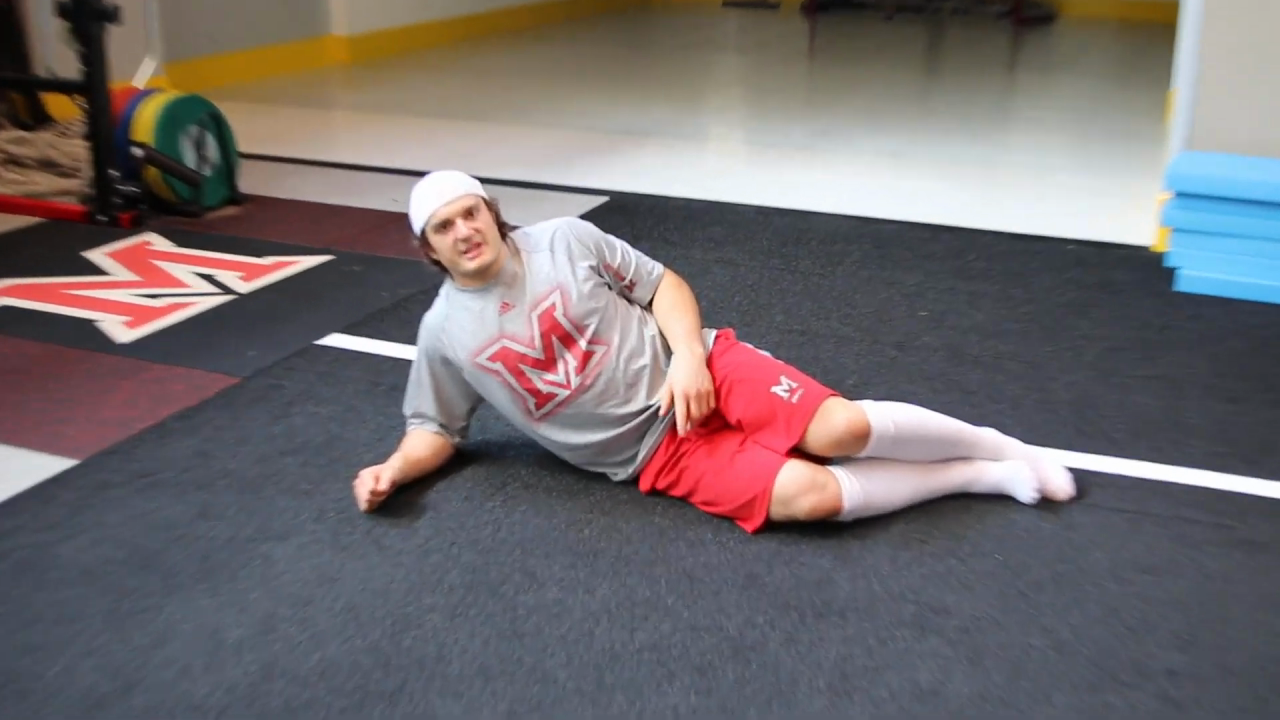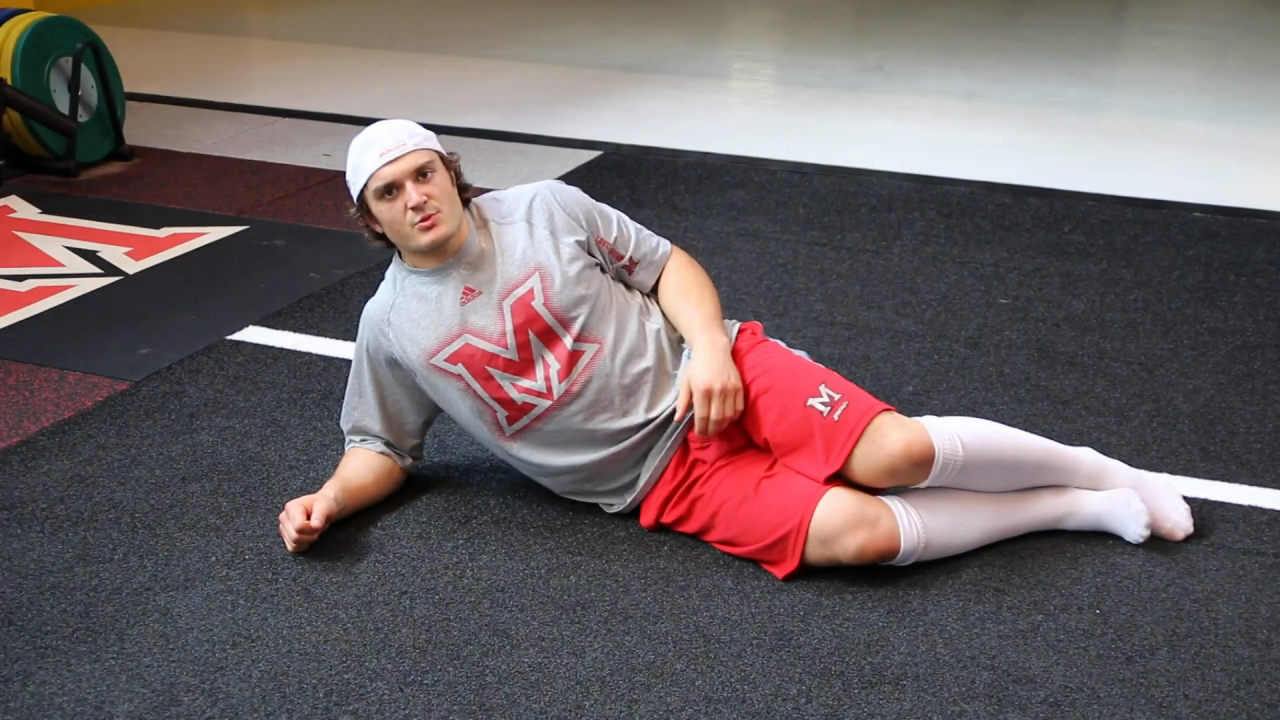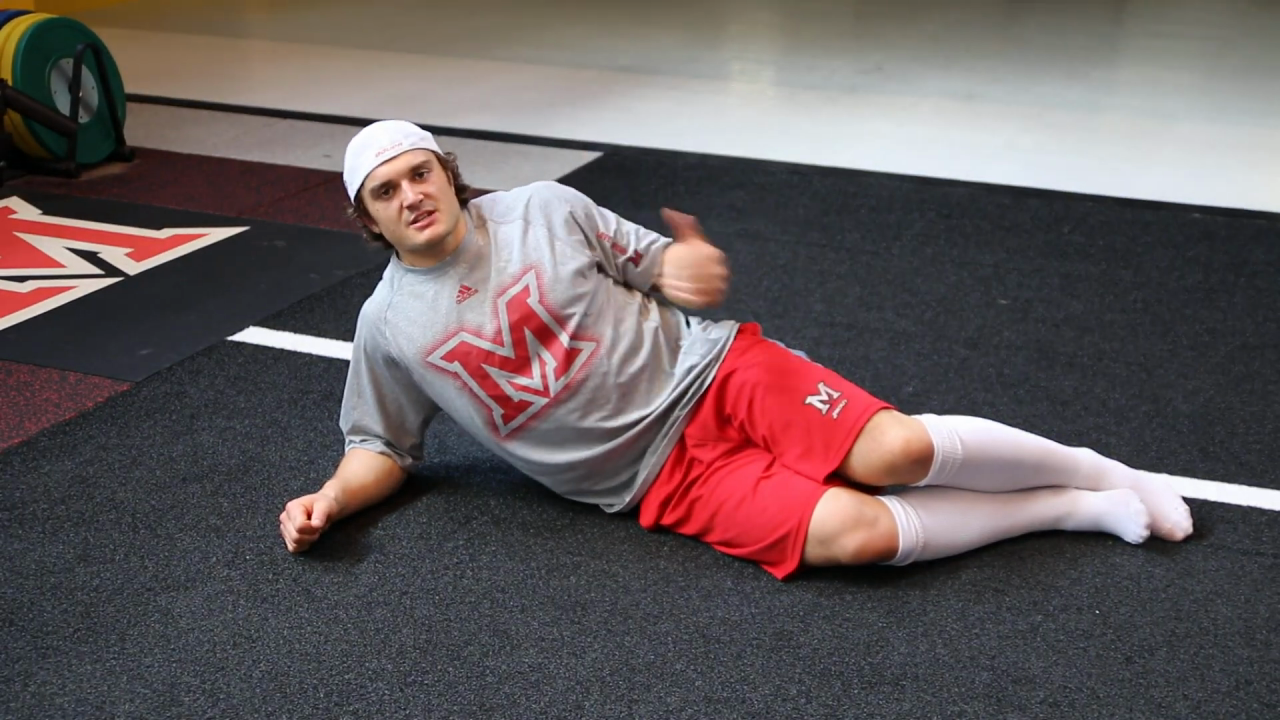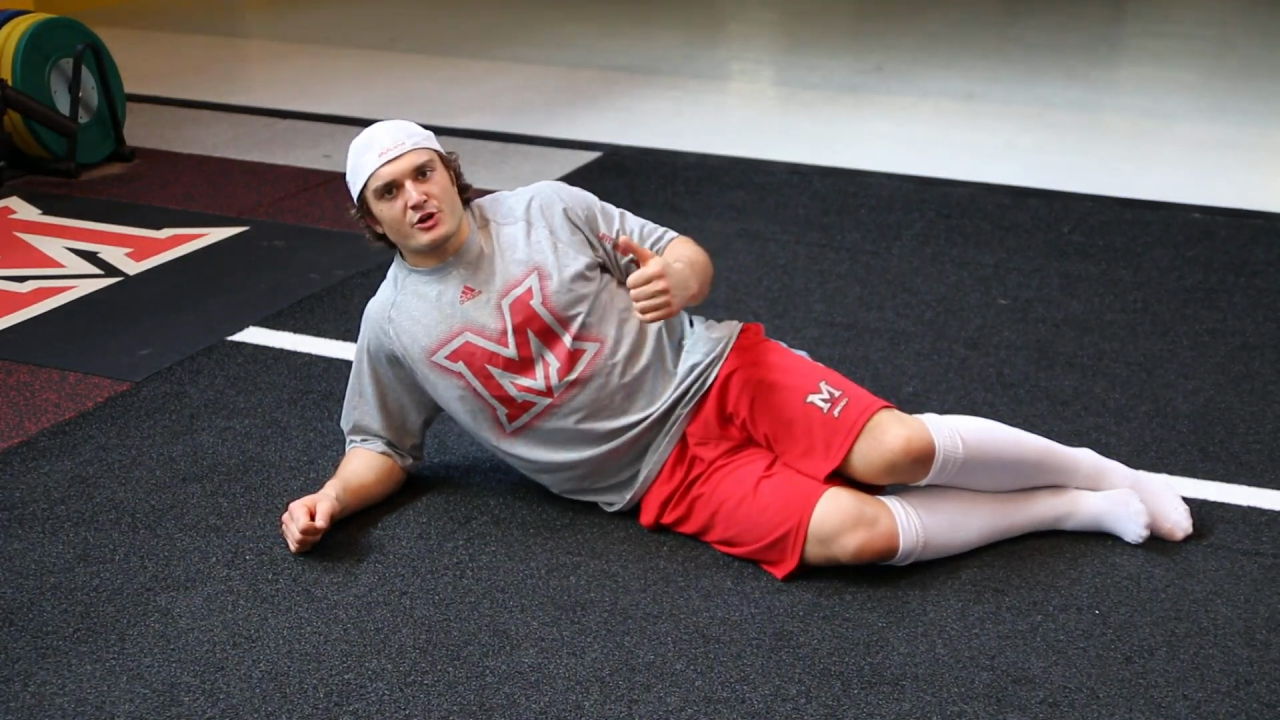
dt=0.7s
person 1, frame 1
left shoulder: (565, 238)
right shoulder: (444, 333)
left elbow: (662, 284)
right elbow: (436, 429)
left wrist: (689, 357)
right wrist: (391, 471)
left hip: (693, 374)
right hip: (652, 455)
left knee: (842, 428)
right knee: (809, 496)
left ankle: (1001, 446)
right ankle: (989, 478)
person 1, frame 2
left shoulder: (545, 207)
right shoulder: (391, 326)
left elbow: (669, 266)
right elbow: (382, 448)
left wrist: (710, 348)
right wrist: (328, 499)
left hip: (703, 382)
right hip: (661, 480)
left knee: (895, 454)
right knee: (859, 535)
person 1, frame 3
left shoulder: (543, 208)
right shoulder: (388, 326)
left elbow: (664, 270)
right elbow: (382, 447)
left wrist: (701, 270)
left hip: (707, 374)
right hip: (663, 477)
left knee: (895, 449)
right knee: (855, 535)
person 1, frame 4
left shoulder: (546, 207)
right shoulder: (392, 325)
left elbow: (690, 258)
right elbow: (383, 447)
left wrist: (677, 281)
right wrist: (330, 498)
left hip: (709, 375)
right hip: (664, 477)
left knee: (896, 450)
right knee: (853, 534)
